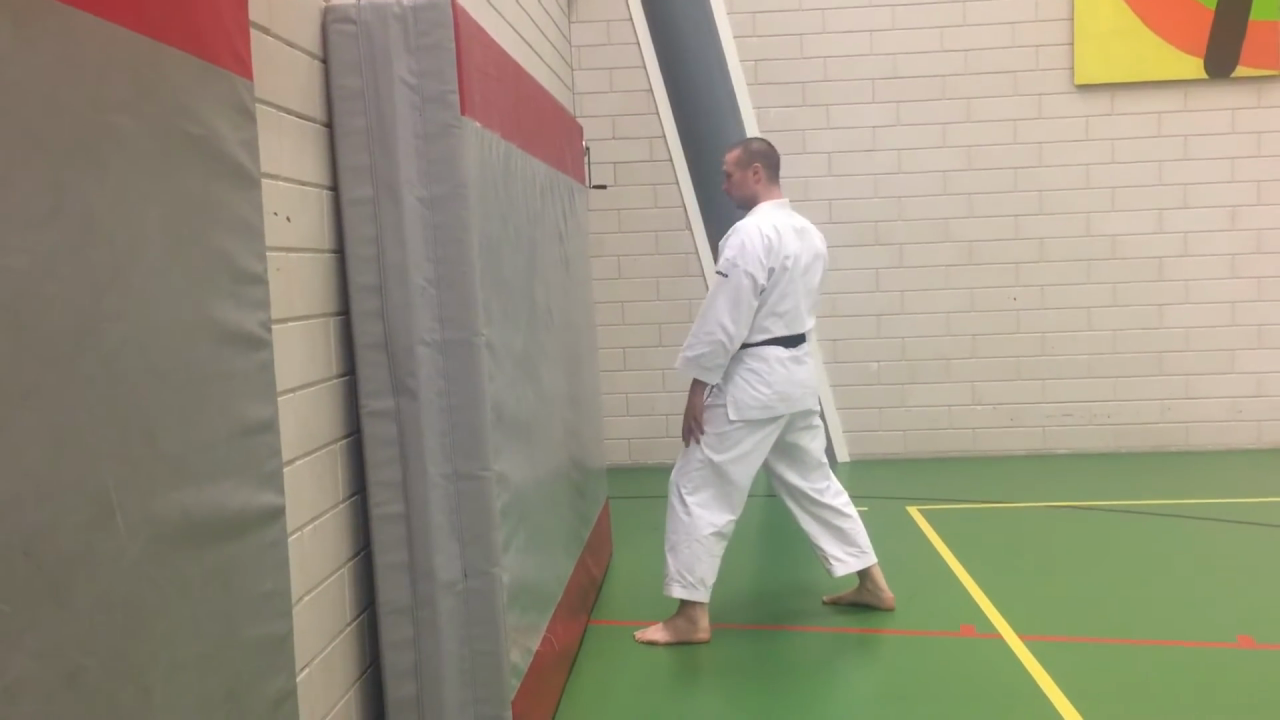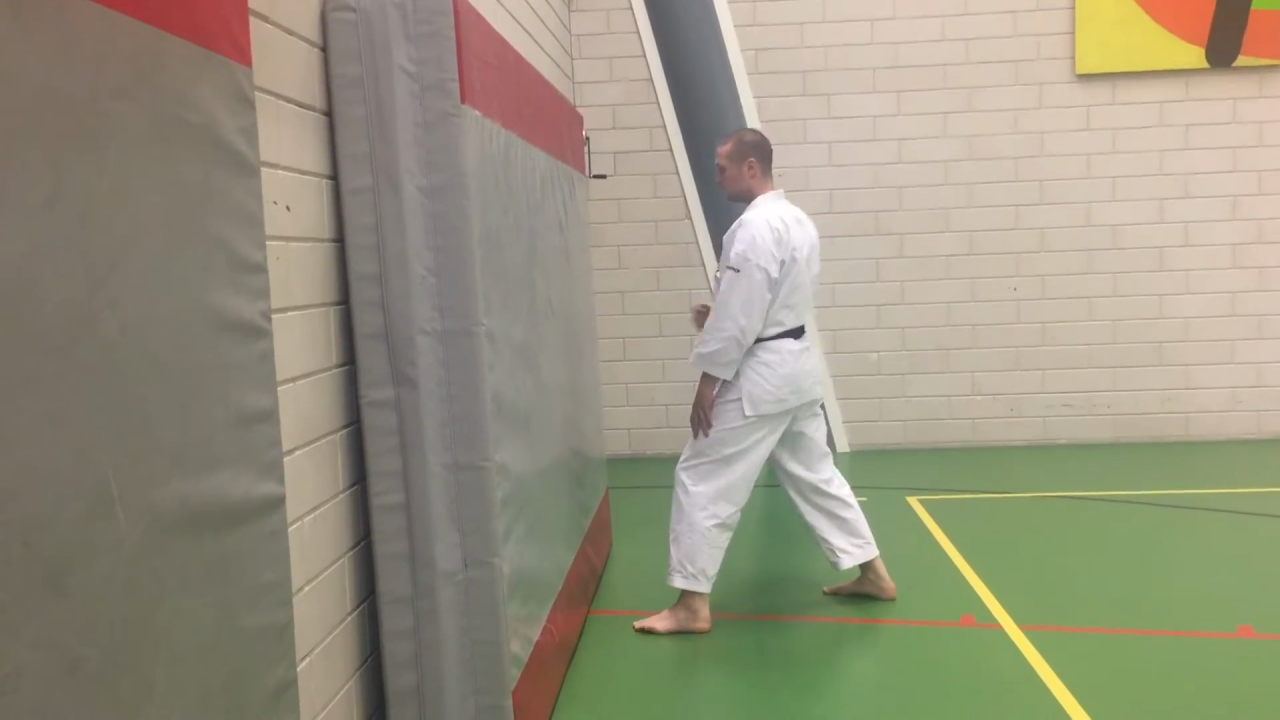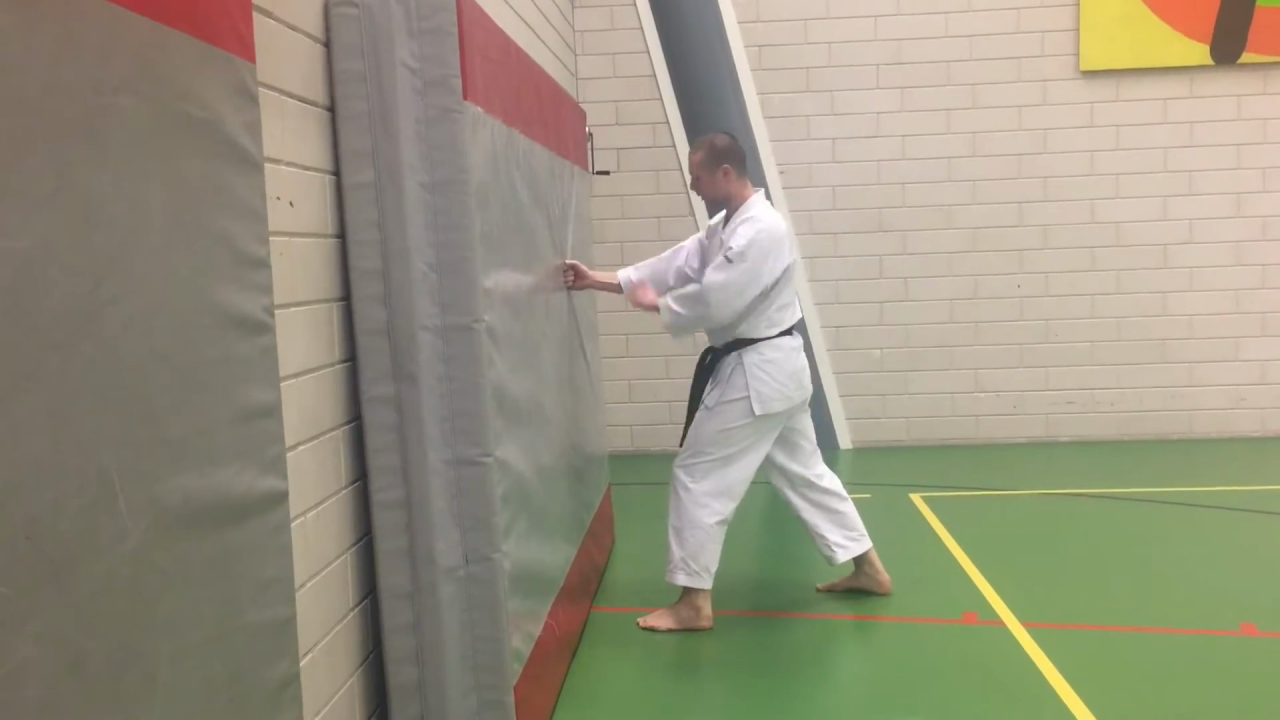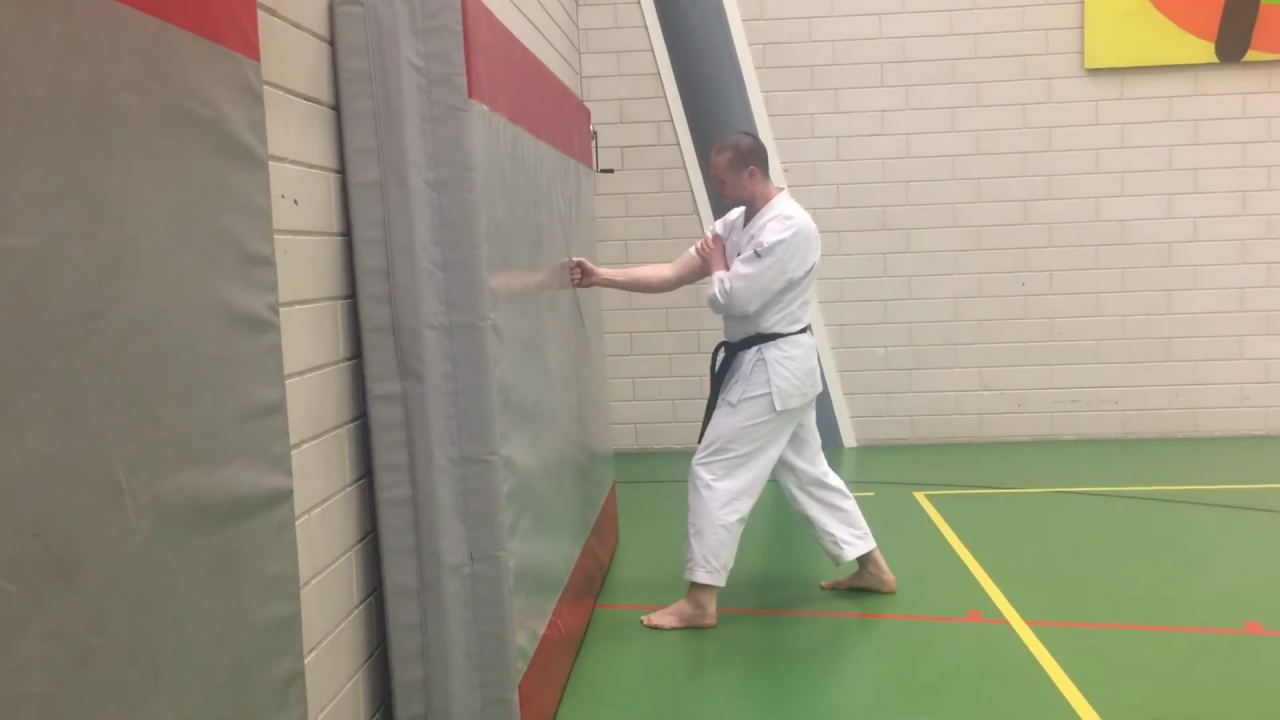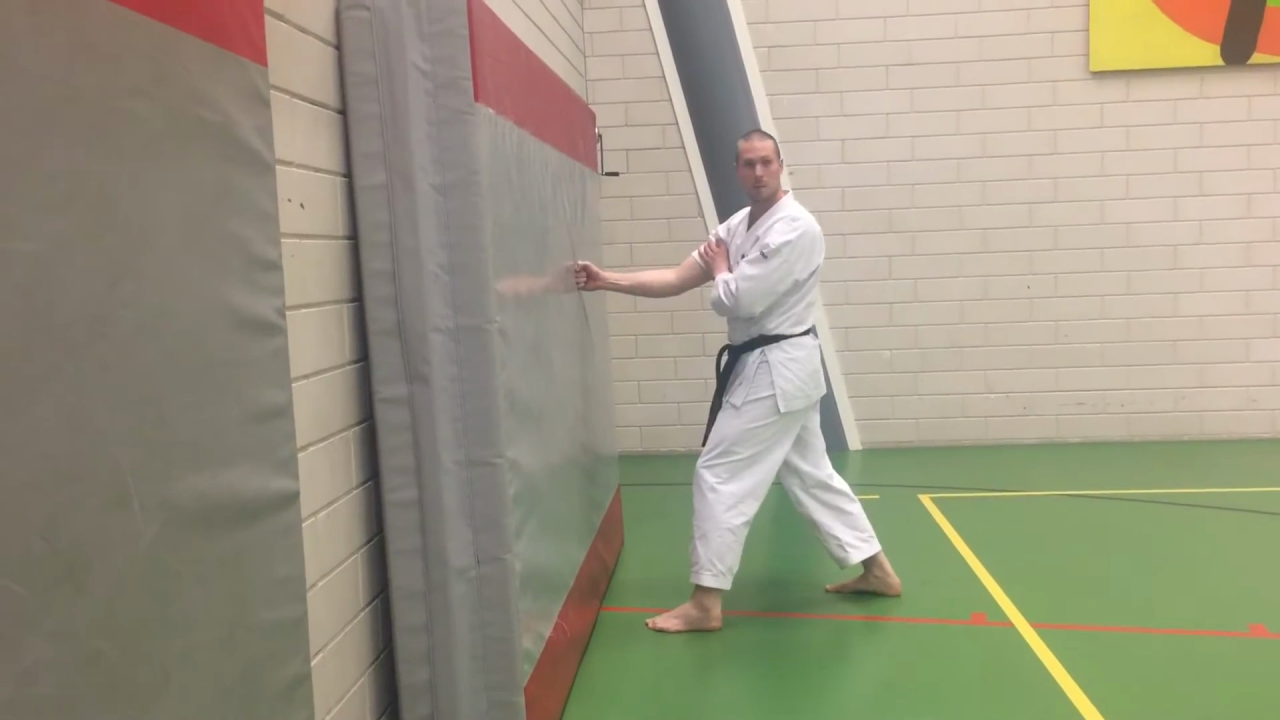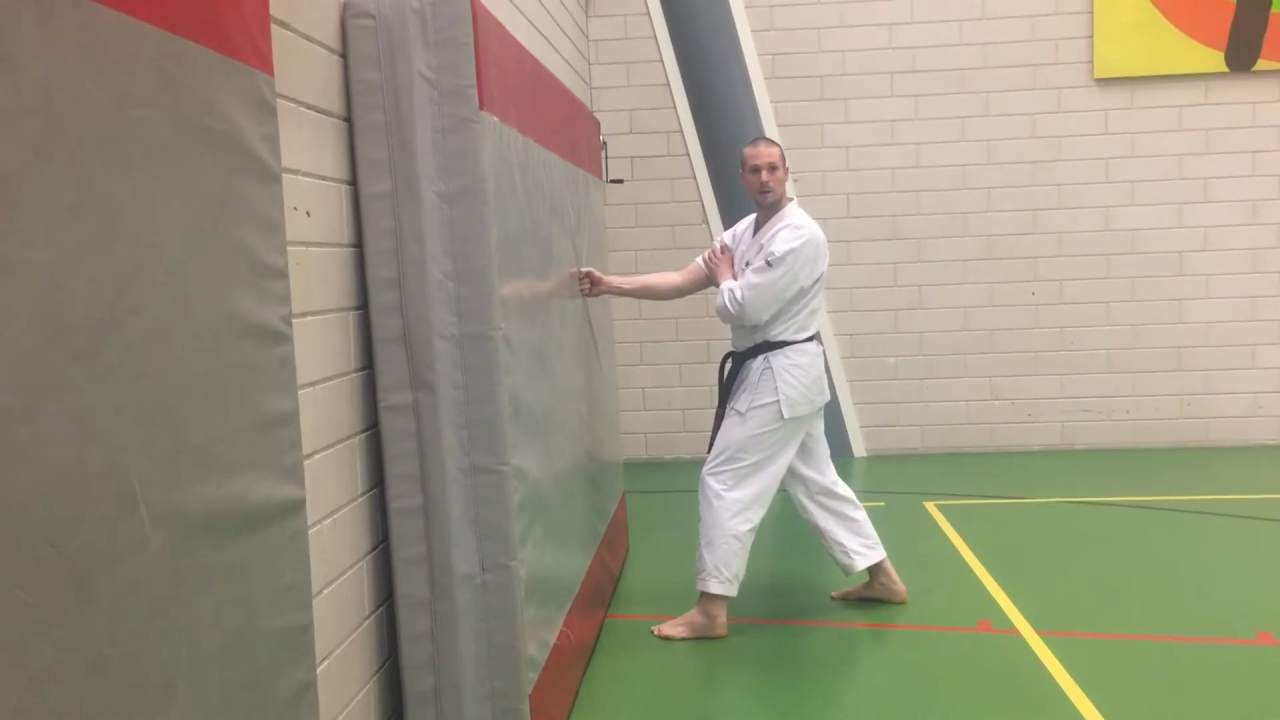
dt=0.5s
person 1, frame 1
left shoulder: (751, 233)
right shoulder: (810, 234)
left elbow: (722, 321)
left wrist: (697, 389)
left hip: (751, 379)
right hip: (795, 373)
left knee: (698, 489)
right knee: (813, 481)
left ankle: (691, 615)
right ankle: (872, 582)
person 1, frame 2
left shoulder: (753, 228)
right shoulder: (798, 222)
left elbow: (738, 318)
left wrist: (707, 383)
right wrist: (715, 316)
left hip: (760, 375)
right hip: (796, 366)
left knee: (702, 480)
right knee: (815, 474)
left ankle: (692, 603)
right ankle: (872, 573)
person 1, frame 3
left shoulder: (760, 229)
right shoulder: (727, 225)
left elbow: (712, 300)
right elbow: (676, 265)
left wrist: (657, 305)
right wrist: (597, 280)
left hip: (756, 373)
right hip: (776, 368)
left knee: (698, 476)
right knee: (804, 472)
left ankle: (693, 602)
right ankle: (867, 567)
person 1, frame 4
left shoulder: (789, 226)
right shoulder: (736, 223)
left elbow: (731, 298)
right elbow: (673, 274)
left wrist: (717, 267)
right wrist: (601, 276)
left hip: (771, 368)
right hip: (775, 365)
left knee: (715, 472)
right knee: (806, 470)
left ankle: (700, 599)
right ankle: (871, 566)
person 1, frame 5
left shoulder: (795, 228)
right shoulder: (738, 226)
left elbow: (736, 300)
right elbow: (676, 279)
left wrist: (720, 269)
right wrist: (606, 280)
left hip: (774, 370)
right hip: (777, 367)
left knee: (719, 476)
right knee: (811, 474)
left ankle: (705, 602)
right ankle: (876, 569)
person 1, frame 6
left shoulder: (799, 236)
right shoulder: (744, 232)
left elbow: (742, 308)
right elbow: (681, 282)
left wrist: (724, 277)
right wrist: (611, 284)
left hip: (779, 376)
right hip: (782, 373)
left knee: (725, 482)
right knee: (816, 480)
left ankle: (711, 609)
right ankle: (881, 576)
